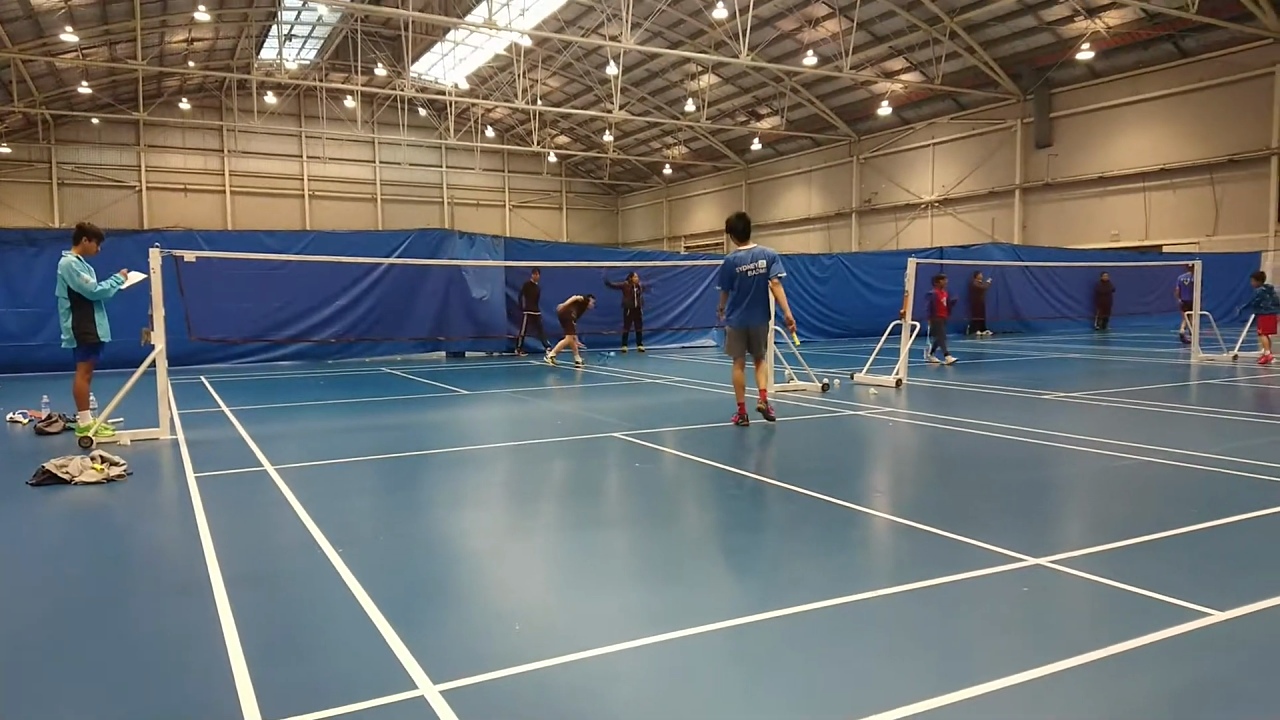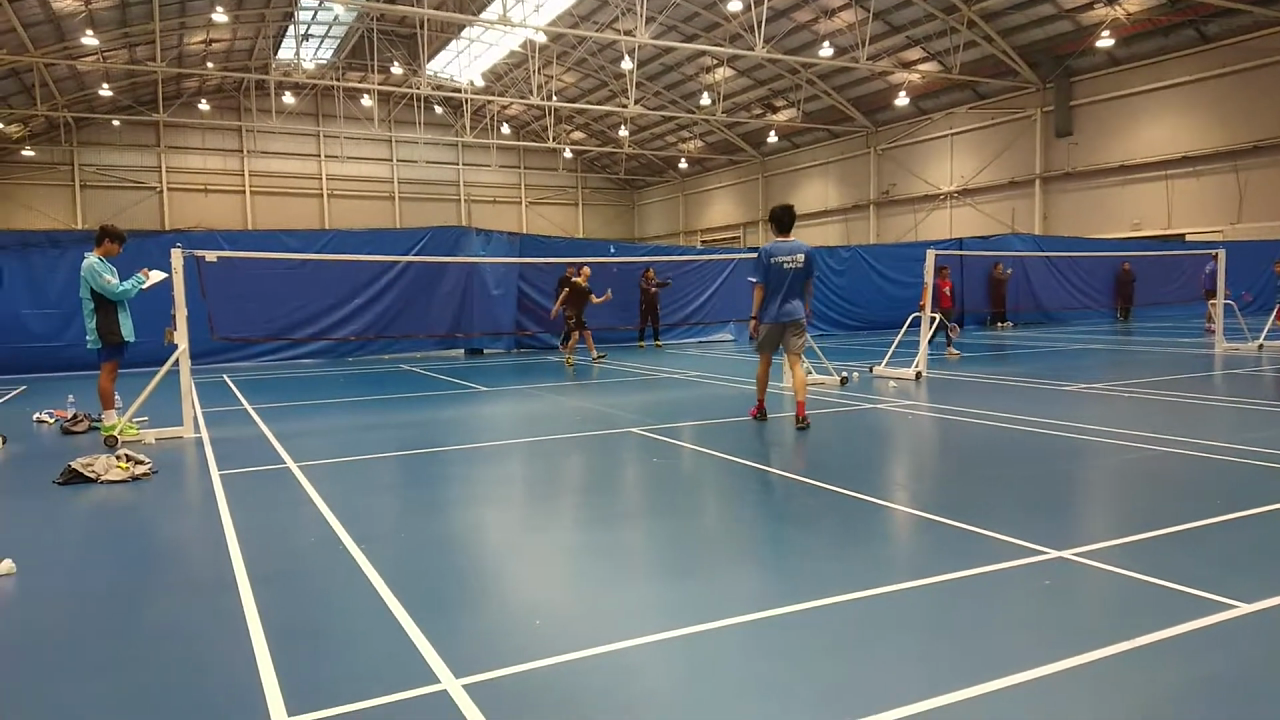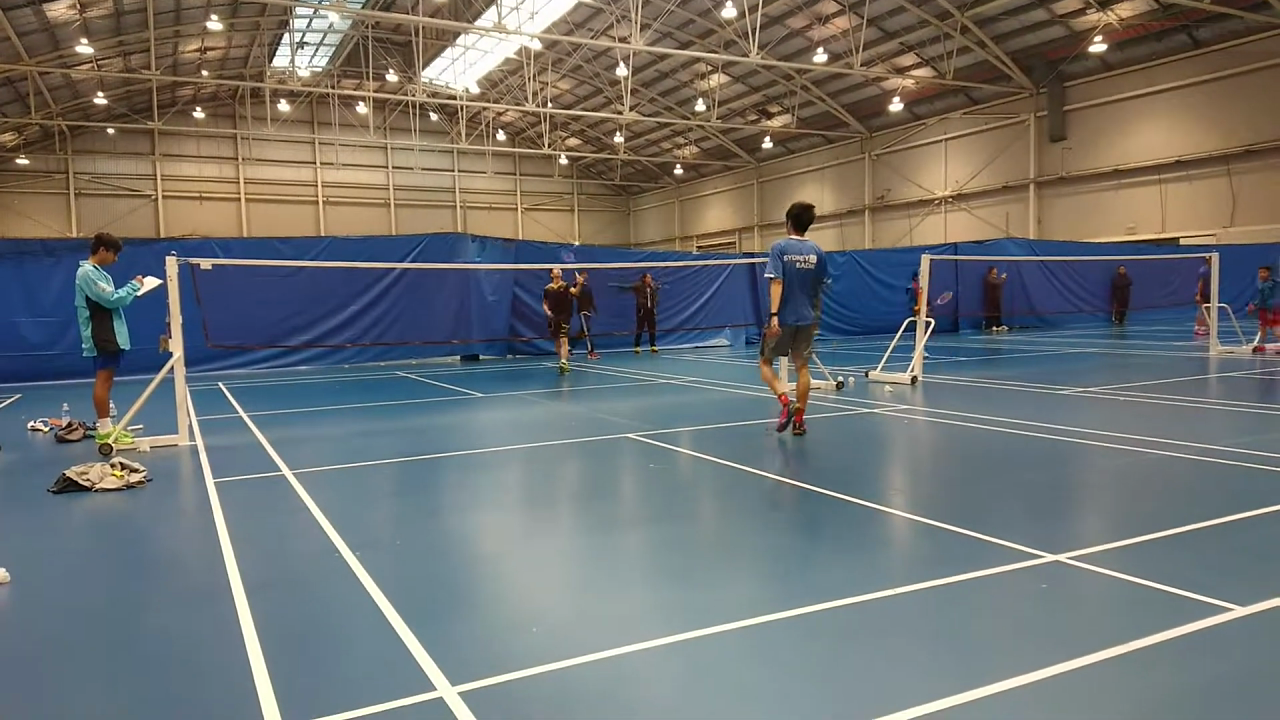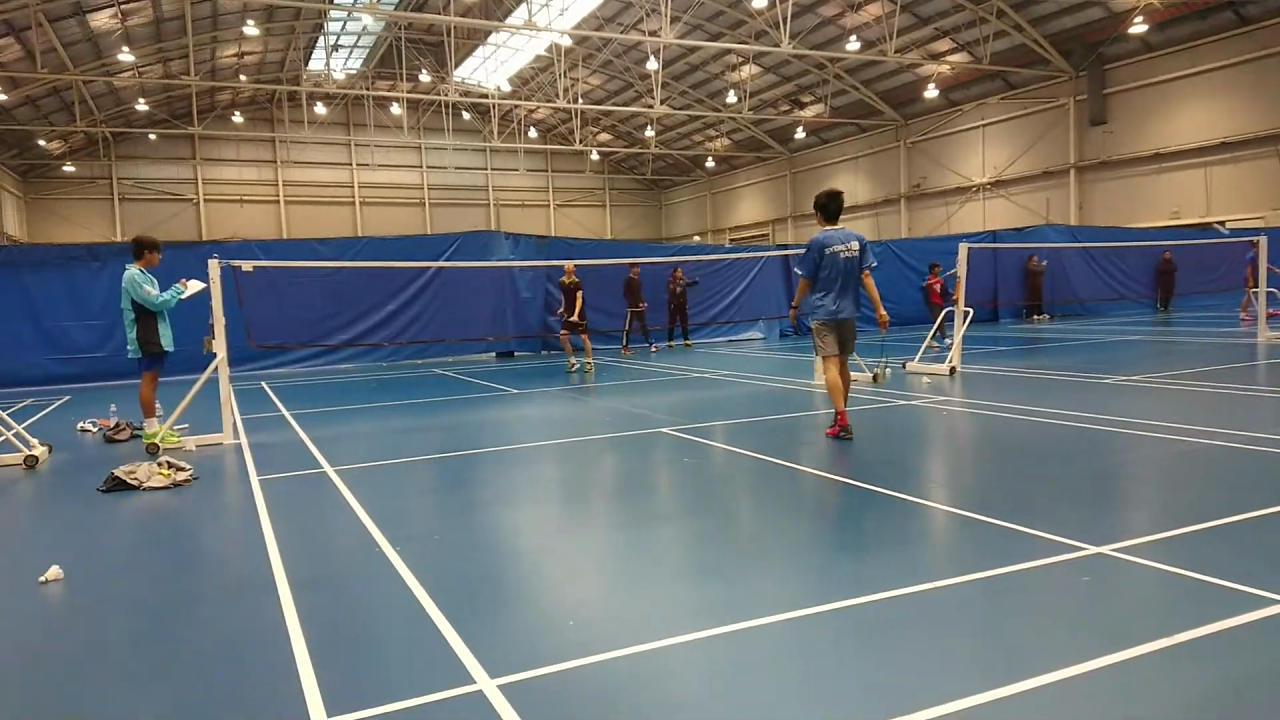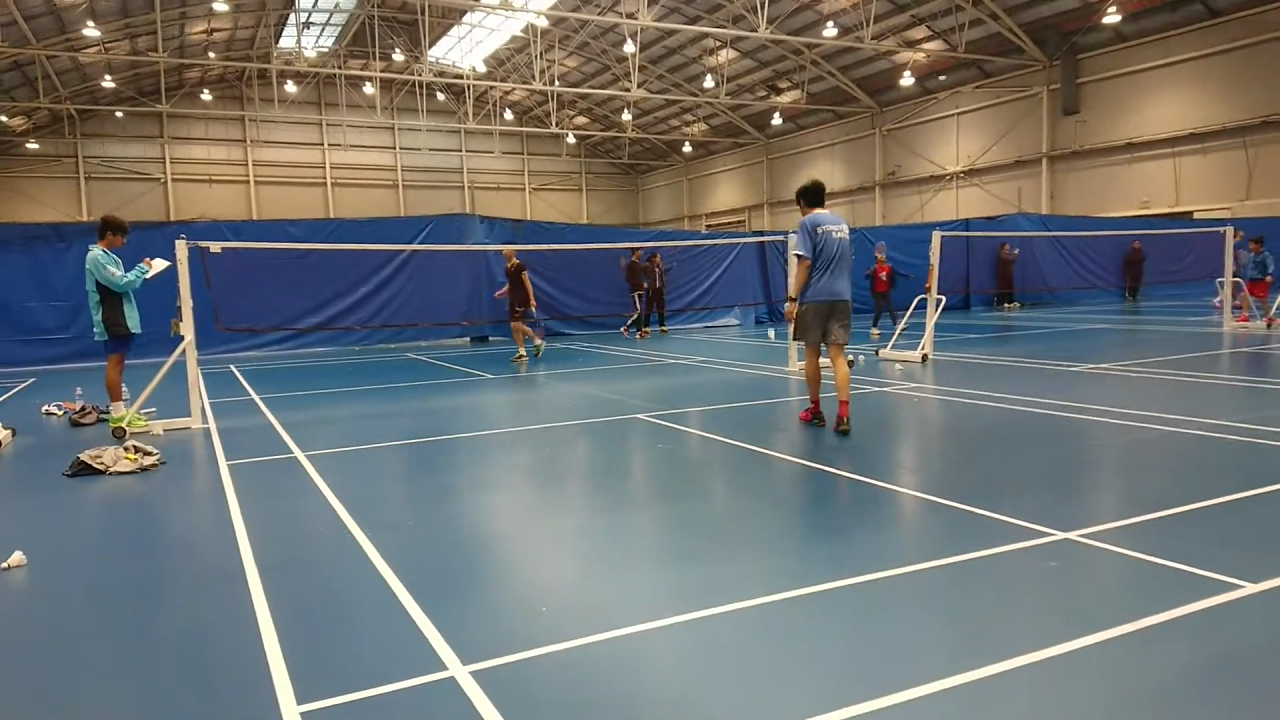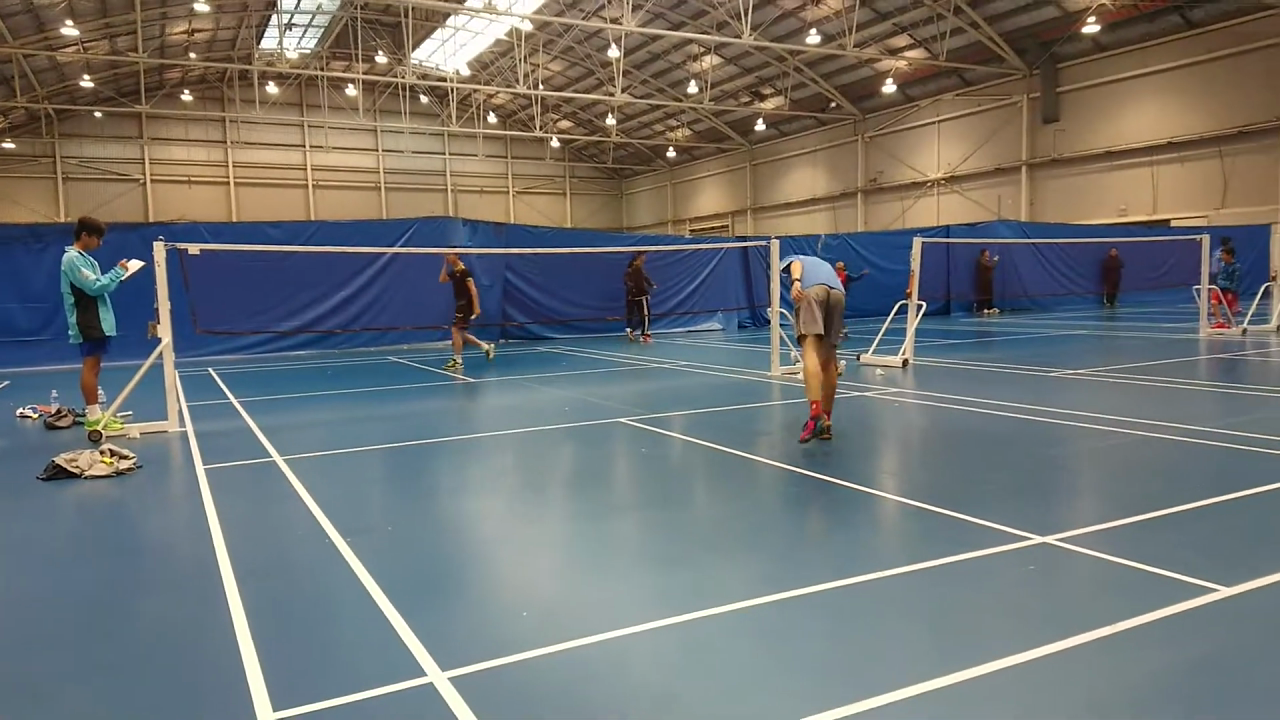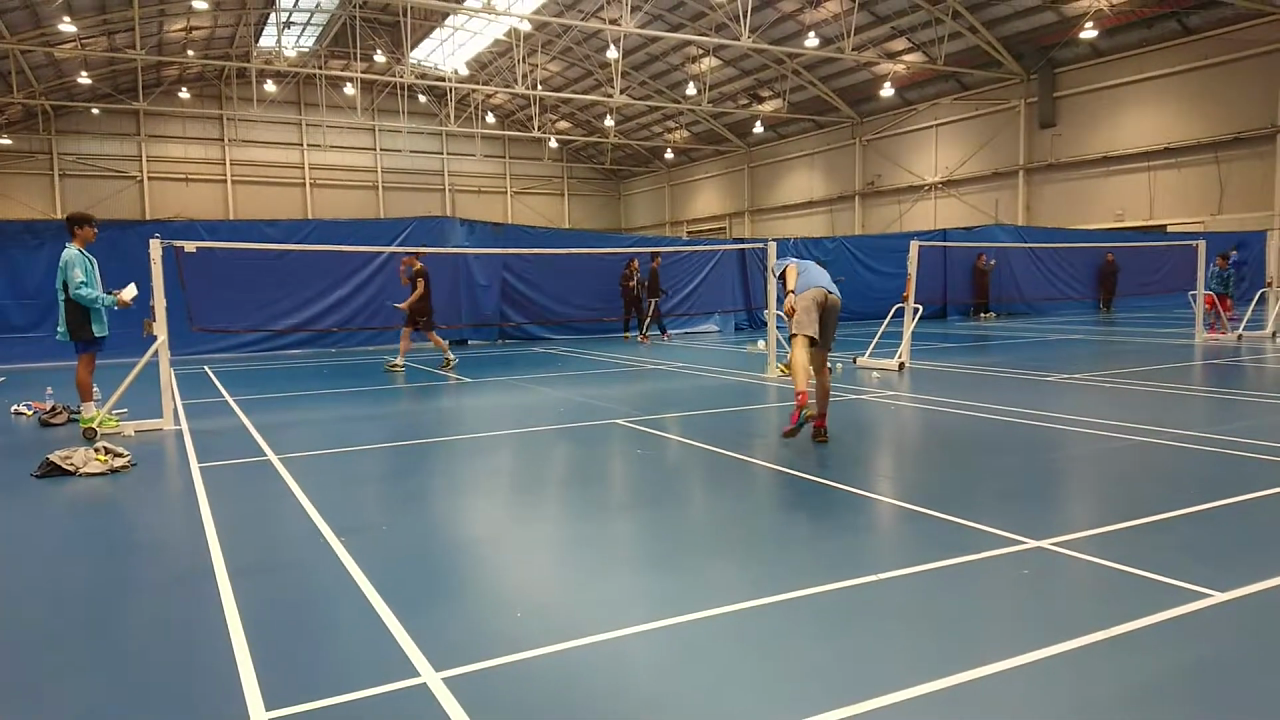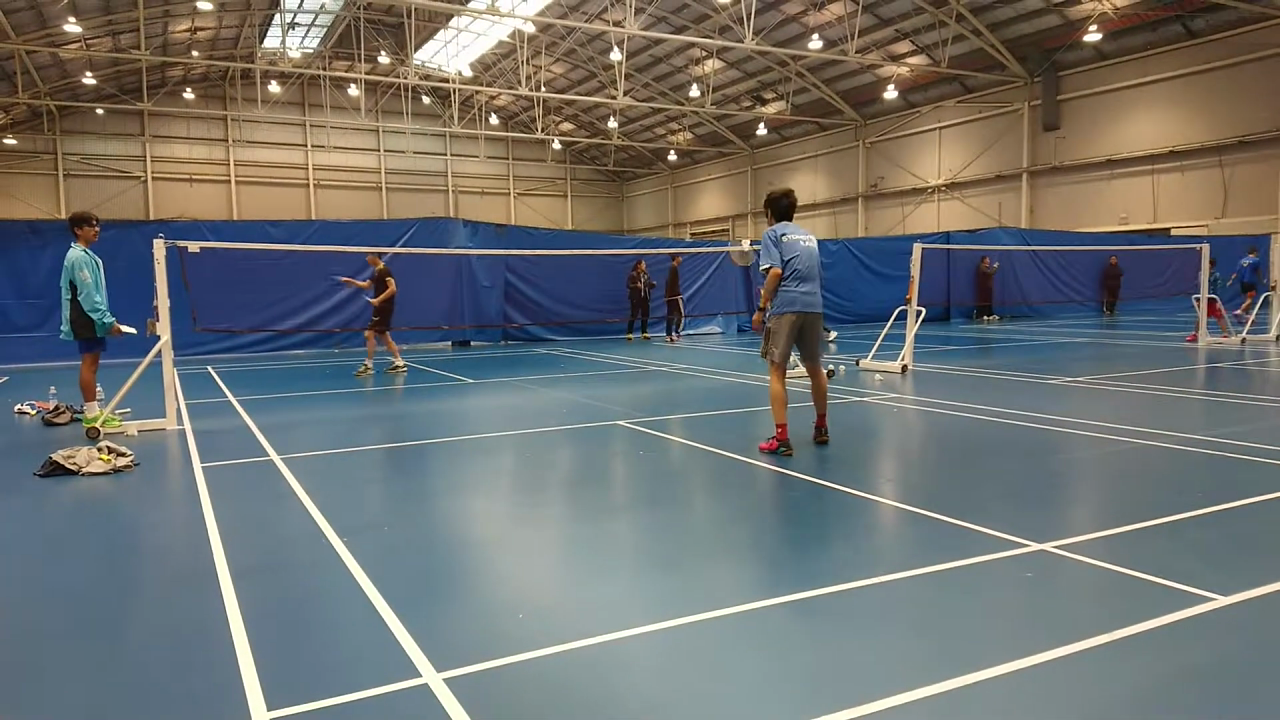
dt=0.4s
person 1, frame 1
left shoulder: (730, 260)
right shoulder: (769, 255)
left elbow: (724, 292)
right elbow: (775, 284)
left wrist: (722, 309)
right wrist: (787, 313)
left hip: (736, 320)
right hip: (760, 319)
left knee: (738, 364)
right knee: (760, 360)
left ankle: (741, 412)
right ankle: (764, 400)
person 1, frame 2
left shoulder: (767, 251)
right shoulder: (805, 250)
left elbow: (760, 287)
right elbow: (808, 285)
left wrist: (753, 316)
right wrist: (806, 307)
left hip: (771, 316)
right hip: (796, 315)
left knee: (765, 361)
right knee: (796, 361)
left ankle: (760, 407)
right ankle: (801, 413)
person 1, frame 3
left shoulder: (779, 247)
right shoulder: (817, 252)
left elbow: (777, 283)
right elbow: (818, 290)
left wrist: (773, 315)
right wrist: (816, 318)
left hip: (783, 318)
right hip: (805, 319)
left knee: (766, 363)
right knee: (801, 367)
left ankle: (786, 403)
right ankle: (799, 419)
person 1, frame 4
left shoulder: (817, 242)
right shoulder: (858, 240)
left elbow: (805, 280)
right elbow: (866, 276)
left wrist: (794, 306)
right wrist: (880, 309)
left hip: (823, 313)
right hip: (848, 312)
left knee: (831, 366)
right knee: (843, 364)
left ankle: (842, 423)
right ankle: (841, 413)
person 1, frame 5
left shoulder: (808, 223)
right shoulder: (842, 224)
left elbow: (805, 263)
left wrist: (793, 299)
left hip: (814, 297)
right hip: (842, 297)
left knee: (812, 354)
right knee: (838, 356)
left ankle: (815, 410)
right ankle: (843, 414)
person 1, frame 6
left shoulder: (793, 260)
left elbow: (796, 264)
left wrist: (796, 281)
left hip: (812, 289)
right hip: (837, 293)
left knee: (811, 349)
right knee: (828, 360)
left ankle: (816, 418)
right ankle: (825, 424)
person 1, frame 7
left shoulder: (783, 263)
left elbow: (792, 269)
left wrist: (790, 293)
left hip: (808, 292)
right hip: (833, 296)
left knee: (799, 345)
right knee: (821, 365)
left ankle: (802, 404)
right ankle: (820, 425)
person 1, frame 8
left shoulder: (772, 233)
right shoulder: (809, 237)
left elbow: (775, 271)
left wrist: (761, 308)
left hip: (786, 308)
right hip: (814, 307)
left knee: (777, 372)
right knee: (815, 369)
left ankle: (782, 438)
right ankle: (821, 427)
person 2, frame 1
left shoulder: (78, 263)
right shoulder: (70, 264)
left elbow: (90, 292)
right elbow: (93, 291)
left wrist: (115, 284)
right wrist: (117, 279)
left hip: (89, 327)
right hip: (82, 329)
left knee: (86, 373)
right knee: (83, 373)
left ankle: (86, 419)
right ankle: (84, 424)
person 2, frame 2
left shoulder: (101, 264)
right shoulder: (93, 265)
left elbow: (114, 292)
right elbow: (116, 292)
left wrist: (136, 284)
right wrist: (139, 278)
left hip: (113, 327)
right hip: (107, 329)
left knee: (111, 373)
right knee: (108, 373)
left ankle: (112, 419)
right ankle: (109, 423)
person 2, frame 3
left shoulder: (96, 272)
right shoulder: (88, 273)
left elbow: (108, 300)
right elbow: (111, 299)
left wrist: (131, 291)
right wrist: (134, 285)
left hip: (109, 335)
right hip: (102, 337)
left knee: (106, 381)
right knee: (103, 381)
left ankle: (107, 427)
right ankle: (104, 431)
person 2, frame 4
left shoulder: (141, 275)
right shoulder: (134, 276)
left elbow: (154, 302)
right elbow: (156, 302)
left wrist: (176, 294)
right wrist: (178, 288)
left hip: (154, 337)
right hip: (147, 338)
left knee: (151, 381)
right knee: (149, 381)
left ankle: (153, 427)
right ankle: (151, 430)
person 2, frame 5
left shoulder: (106, 256)
right shoulder: (97, 257)
right elbow: (121, 283)
left wrist: (141, 274)
right wrist: (142, 268)
left hip: (120, 318)
right hip: (113, 320)
left knee: (118, 364)
right knee: (115, 364)
left ankle: (119, 410)
right ankle: (117, 414)
person 2, frame 6
left shoulder: (82, 258)
right shoulder: (73, 259)
right elbow: (94, 287)
left wrist: (116, 276)
right wrist: (118, 271)
left hip: (96, 322)
right hip: (88, 323)
left knee: (94, 367)
right knee: (90, 367)
left ankle: (95, 413)
right ankle: (93, 417)
person 2, frame 7
left shoulder: (81, 255)
right shoulder: (73, 256)
right elbow: (78, 291)
left wrist: (109, 296)
right wrist: (111, 300)
left hip: (90, 320)
right hip: (82, 321)
left knee: (88, 364)
right knee: (86, 364)
left ankle: (90, 410)
right ankle: (88, 414)
person 2, frame 8
left shoulder: (86, 255)
right shoulder: (79, 257)
right elbow: (87, 294)
left wrist: (107, 318)
right wrist: (108, 320)
left hip: (93, 320)
right hip: (86, 321)
left knee: (92, 364)
right knee: (89, 364)
left ankle: (93, 410)
right ankle: (91, 414)
